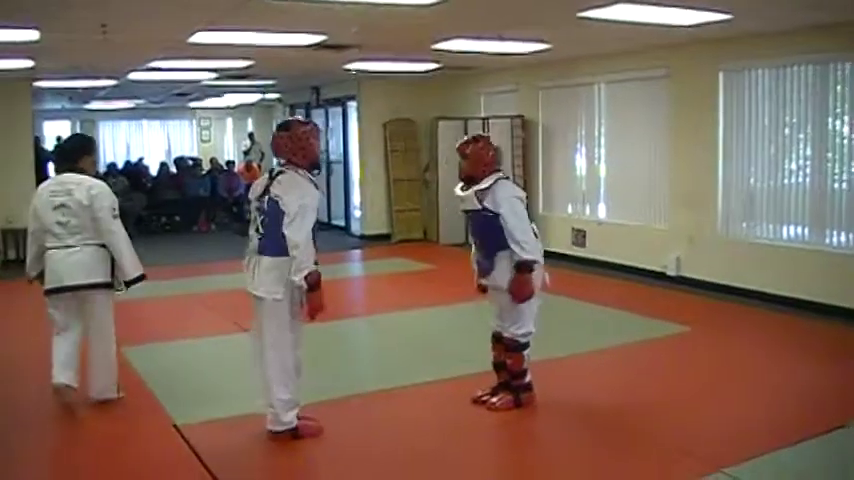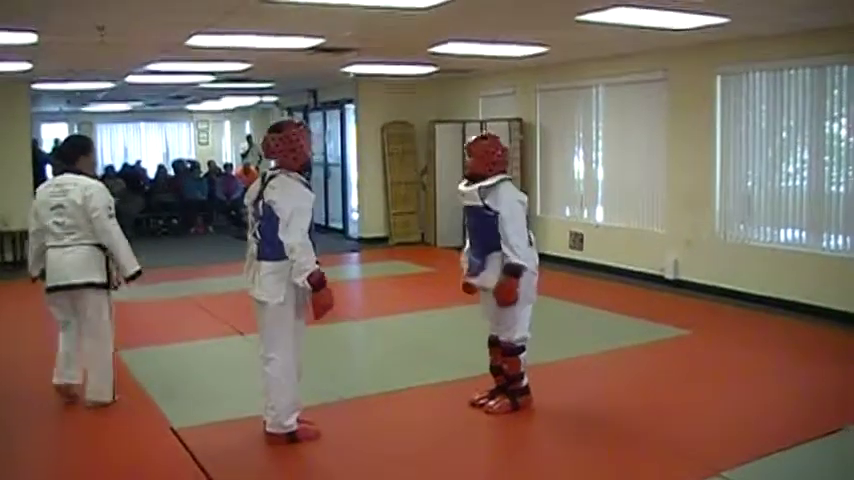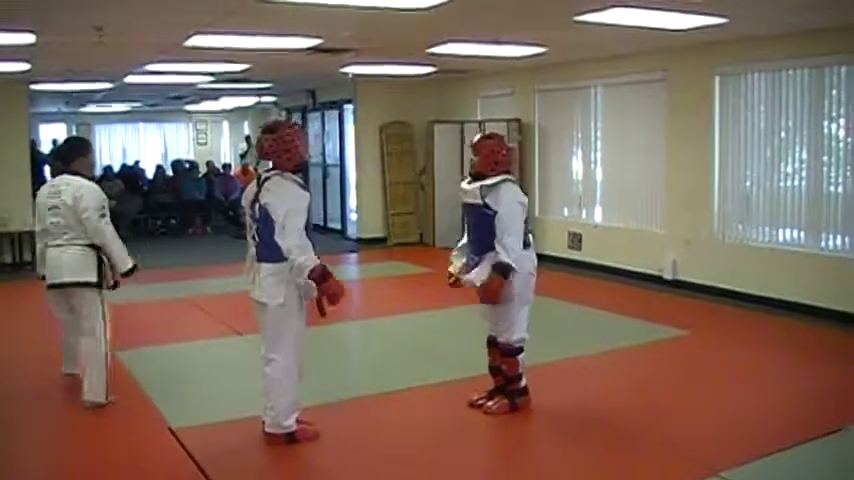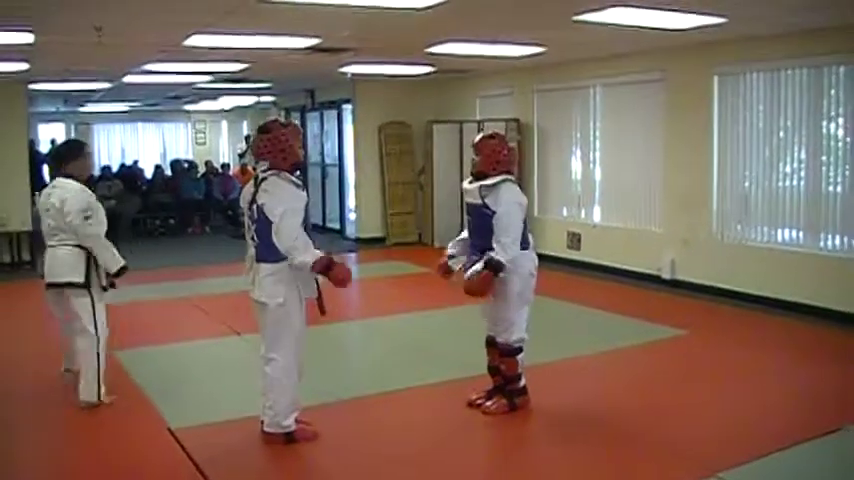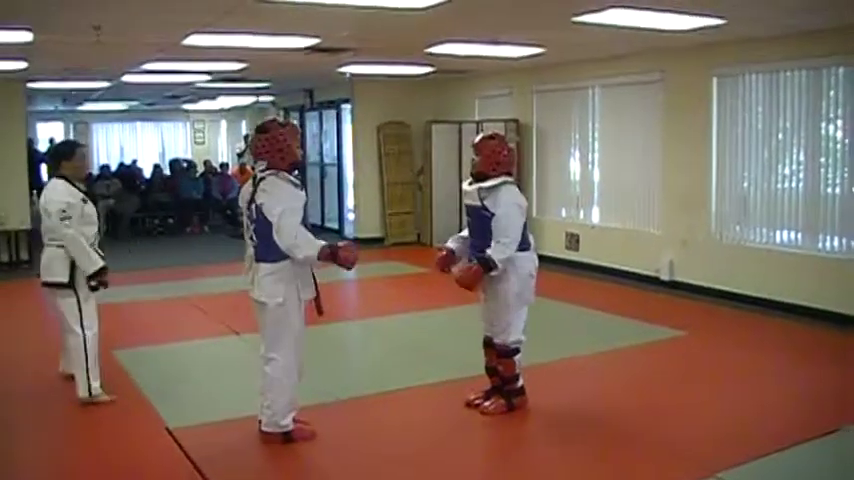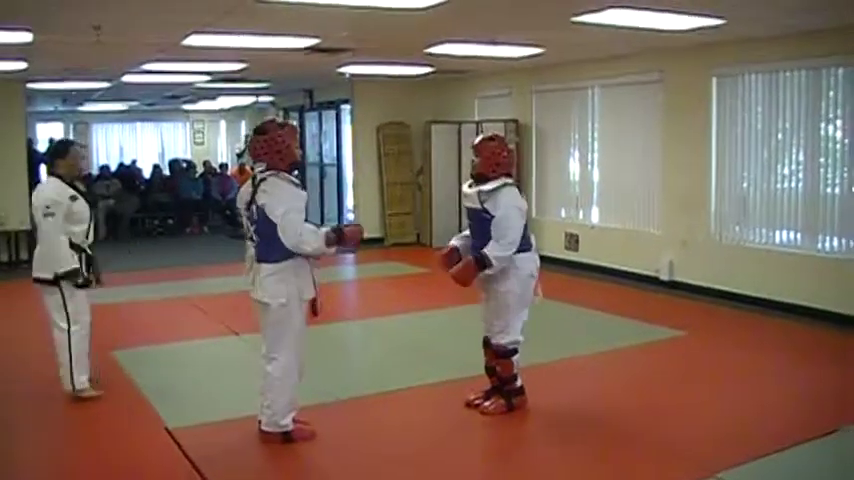
dt=0.1s
person 1, frame 1
left shoulder: (269, 180)
right shoulder: (302, 186)
left elbow: (261, 229)
right elbow: (298, 240)
left wrist: (283, 274)
right wrist: (313, 285)
left hip: (263, 270)
right hip: (281, 276)
left knee: (276, 348)
right knee: (281, 350)
left ankle: (281, 413)
right ankle: (283, 423)
person 1, frame 2
left shoulder: (263, 183)
right shoulder: (293, 189)
right elbow: (295, 242)
right wrist: (318, 285)
left hip: (264, 274)
right hip: (282, 278)
left knee: (277, 351)
right knee: (283, 352)
left ankle: (279, 417)
right ankle: (282, 426)
person 1, frame 3
left shoulder: (260, 184)
right shoulder: (287, 189)
right elbow: (293, 243)
right wrist: (323, 276)
left hip: (266, 275)
right hip: (283, 280)
left knee: (277, 351)
right knee: (284, 353)
left ankle: (276, 417)
right ankle: (280, 426)
person 1, frame 4
left shoulder: (257, 184)
right shoulder: (284, 189)
right elbow: (291, 241)
right wrist: (328, 266)
left hip: (266, 274)
right hip: (283, 279)
left knee: (276, 351)
right knee: (284, 353)
left ankle: (275, 416)
right ankle: (279, 425)
person 1, frame 5
left shoulder: (256, 184)
right shoulder: (282, 188)
right elbow: (291, 239)
right wrist: (333, 252)
left hip: (265, 274)
right hip: (282, 278)
left knee: (275, 350)
right knee: (284, 352)
left ankle: (273, 416)
right ankle: (277, 425)
person 1, frame 6
left shoulder: (255, 184)
right shoulder: (283, 189)
right elbow: (296, 237)
right wrist: (338, 236)
left hip: (266, 274)
right hip: (283, 277)
left knee: (276, 350)
right knee: (285, 352)
left ankle: (273, 416)
right ankle: (277, 425)
person 2, frame 1
left shoulder: (503, 190)
right shoulder: (472, 193)
left elbow: (522, 236)
left wrist: (524, 273)
right wrist: (481, 271)
left hip: (516, 269)
right hip: (497, 269)
left knee: (515, 329)
right knee: (500, 328)
left ankle: (522, 389)
right ankle: (504, 382)
person 2, frame 2
left shoulder: (504, 193)
right shoulder: (474, 191)
left elbow: (515, 241)
left wrist: (511, 278)
right wrist: (469, 271)
left hip: (509, 272)
right hip: (489, 272)
left knee: (510, 333)
right knee: (496, 332)
left ankle: (519, 392)
right ankle: (502, 385)
person 2, frame 3
left shoulder: (507, 192)
right shoulder: (477, 189)
left elbow: (511, 242)
right elbow: (473, 234)
left wrist: (498, 277)
right wrist: (459, 264)
left hip: (509, 272)
right hip: (488, 270)
left knee: (509, 333)
right knee: (495, 332)
left ankle: (518, 393)
right ankle: (501, 387)
person 2, frame 4
left shoulder: (506, 192)
right shoulder: (479, 189)
left elbow: (508, 242)
right elbow: (473, 233)
left wrist: (489, 273)
right wrist: (452, 255)
left hip: (508, 271)
right hip: (486, 269)
left knee: (508, 332)
right knee: (494, 331)
left ankle: (516, 392)
right ankle: (499, 386)
person 2, frame 5
left shoulder: (506, 194)
right shoulder: (480, 190)
left elbow: (506, 242)
right elbow: (475, 232)
left wrist: (479, 268)
right wrist: (453, 250)
left hip: (511, 271)
right hip: (493, 272)
left knee: (505, 333)
right knee: (491, 332)
left ankle: (514, 393)
right ankle: (497, 387)
person 2, frame 6
left shoulder: (506, 196)
right shoulder: (480, 191)
left elbow: (505, 244)
left wrist: (474, 266)
right wrist: (456, 248)
left hip: (512, 272)
right hip: (495, 272)
left knee: (504, 333)
right knee: (491, 332)
left ankle: (513, 393)
right ankle: (497, 387)
person 3, frame 1
left shoulder: (43, 190)
right shoulder: (97, 189)
left elbow: (35, 234)
right elbow: (114, 233)
left wrist: (35, 268)
right wrist: (131, 271)
left hip: (58, 267)
right hip: (92, 266)
left knee: (65, 329)
right knee: (101, 330)
left ankle: (63, 381)
right ankle: (102, 390)
person 3, frame 2
left shoulder: (44, 190)
right shoulder: (93, 189)
left elbow: (36, 234)
right elbow: (110, 232)
left wrist: (36, 267)
right wrist: (129, 268)
left hip: (57, 266)
right hip: (88, 265)
left knee: (68, 325)
right knee: (98, 332)
left ankle: (66, 379)
right ankle: (98, 393)
person 3, frame 3
left shoulder: (46, 190)
right shoulder: (87, 189)
left elbow: (41, 232)
right elbow: (103, 232)
left wrist: (43, 266)
right wrist: (124, 264)
left hip: (58, 265)
right hip: (85, 265)
left knee: (74, 324)
right knee: (95, 329)
left ankle: (74, 368)
right ankle: (96, 393)
person 3, frame 4
left shoulder: (50, 191)
right shoulder: (78, 192)
right elbow: (91, 234)
right wrist: (115, 265)
left hip: (57, 265)
right hip: (78, 266)
left knee: (74, 323)
right knee: (91, 329)
left ankle: (73, 365)
right ankle: (92, 394)
person 3, frame 5
left shoulder: (67, 190)
right shoulder: (62, 193)
right elbow: (71, 236)
right wrist: (95, 267)
left hip: (71, 266)
right hip: (68, 268)
left knee: (78, 324)
right knee: (83, 327)
left ankle: (70, 367)
right ankle: (89, 390)
person 3, frame 6
left shoulder: (69, 189)
right shoulder: (51, 191)
right elbow: (52, 234)
left wrist: (83, 263)
right wrist: (68, 267)
left hip: (70, 262)
right hip: (59, 266)
left knee: (78, 320)
right knee: (70, 323)
left ankle: (74, 373)
right ankle: (77, 384)
